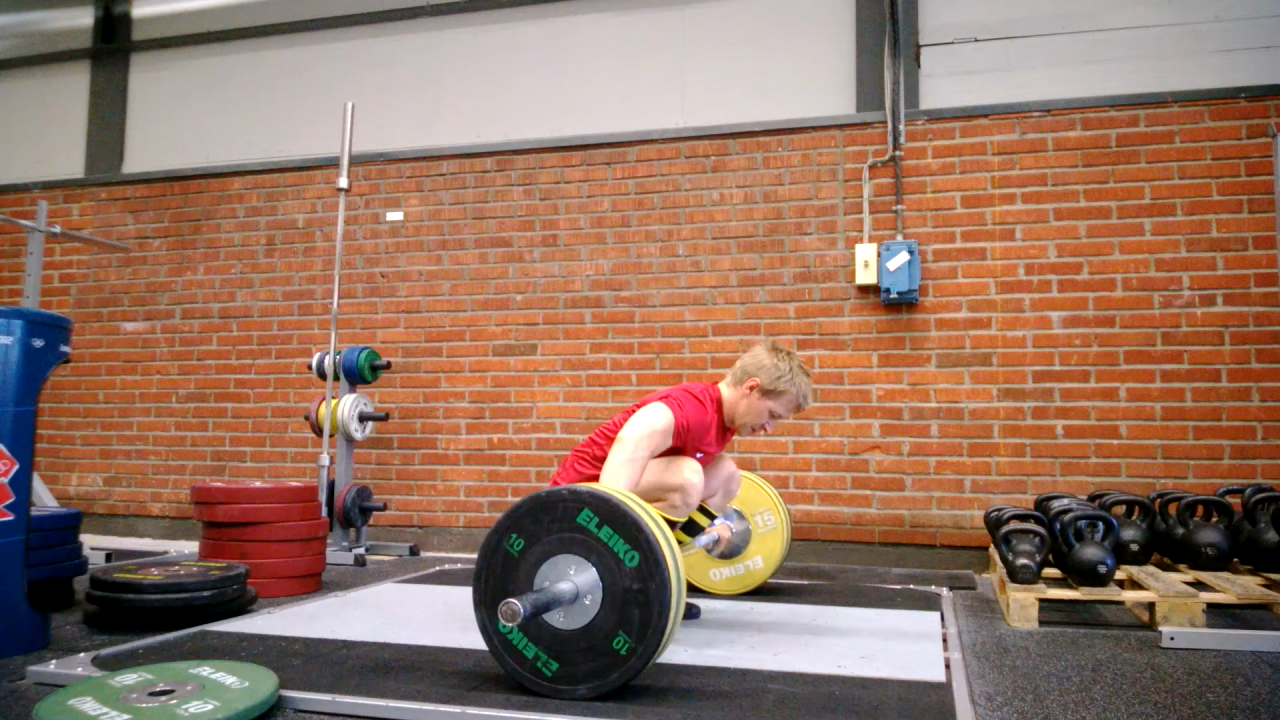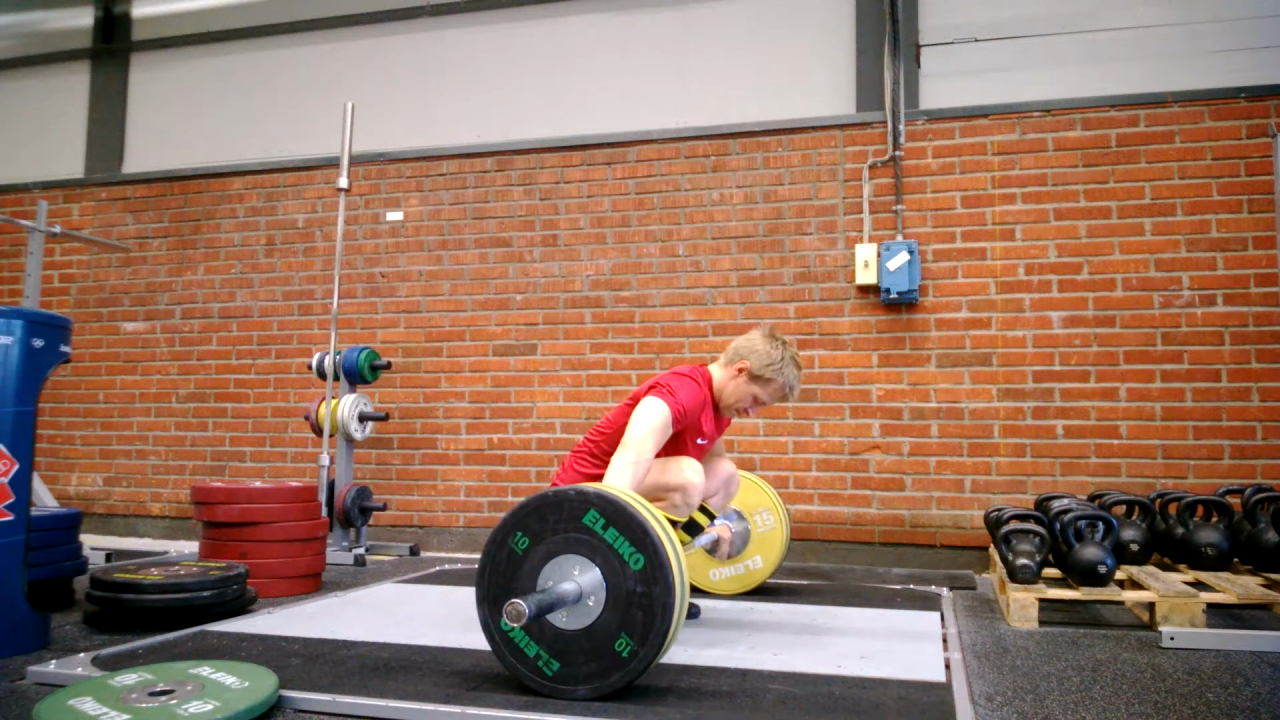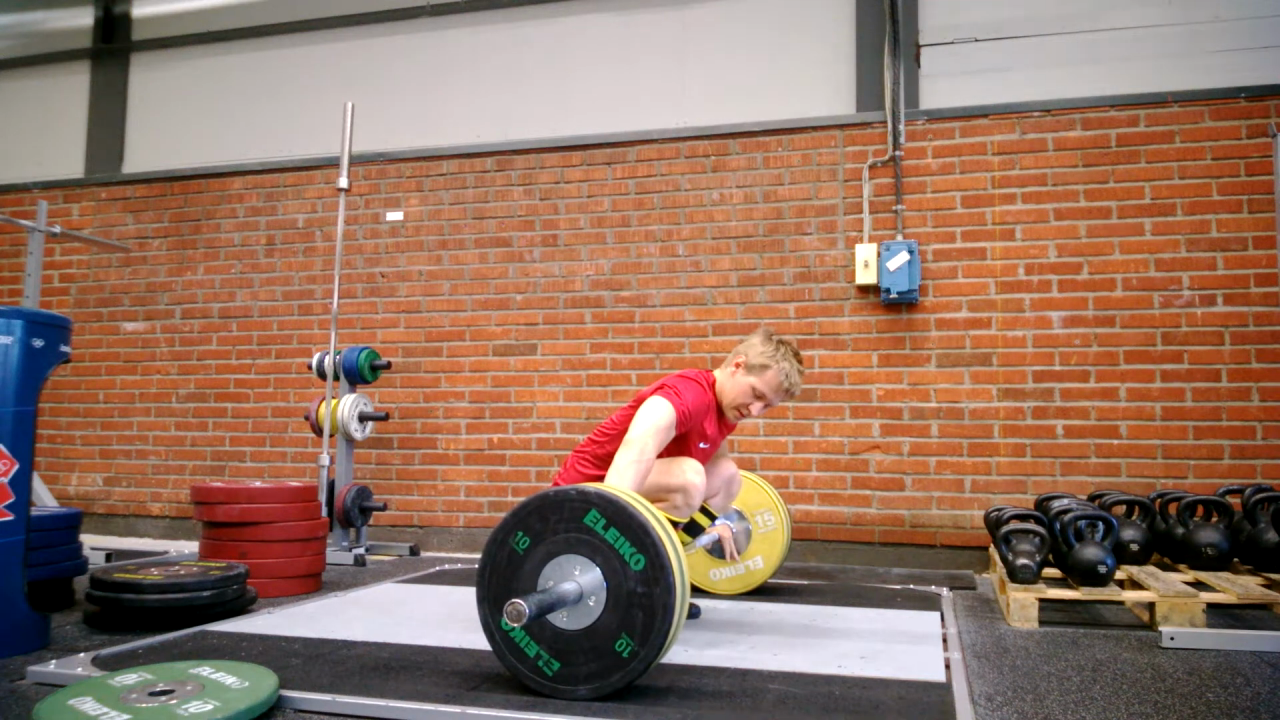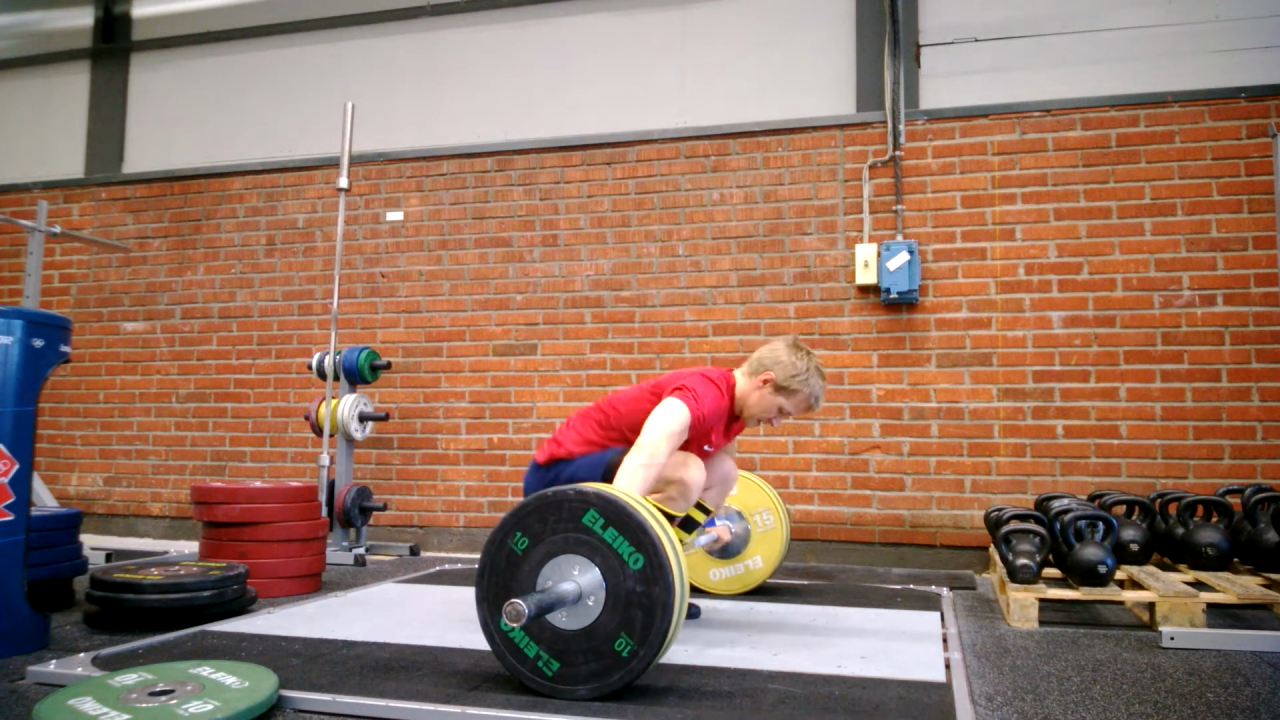
dt=1s
person 1, frame 1
left shoulder: (723, 412)
right shoulder: (693, 408)
right elbow: (629, 444)
left wrist: (709, 521)
left hip: (619, 493)
left knee: (725, 473)
right knee: (685, 476)
person 1, frame 2
left shoulder: (718, 398)
right shoulder: (683, 391)
left elbow: (712, 458)
right elbow: (632, 453)
left wrist: (712, 521)
left knee: (725, 474)
right knee: (686, 476)
person 1, frame 3
left shoulder: (725, 405)
right shoulder: (688, 395)
left elbow: (714, 457)
right elbow: (634, 454)
left wrist: (713, 521)
left knee: (727, 476)
right knee: (687, 477)
person 1, frame 4
left shoulder: (734, 400)
right shoulder: (705, 393)
left elbow: (726, 463)
right elbow: (645, 459)
left wrist: (713, 519)
left hip: (588, 467)
right hip: (559, 473)
left knee: (721, 470)
right knee: (684, 473)
